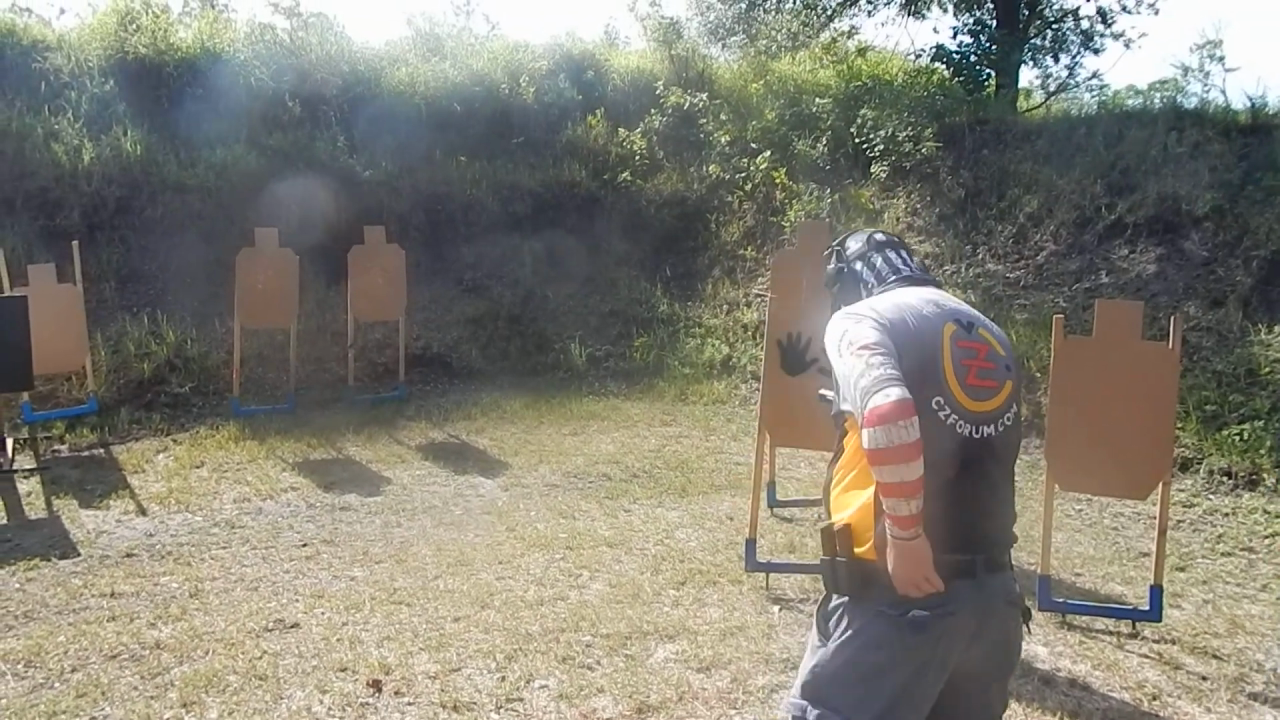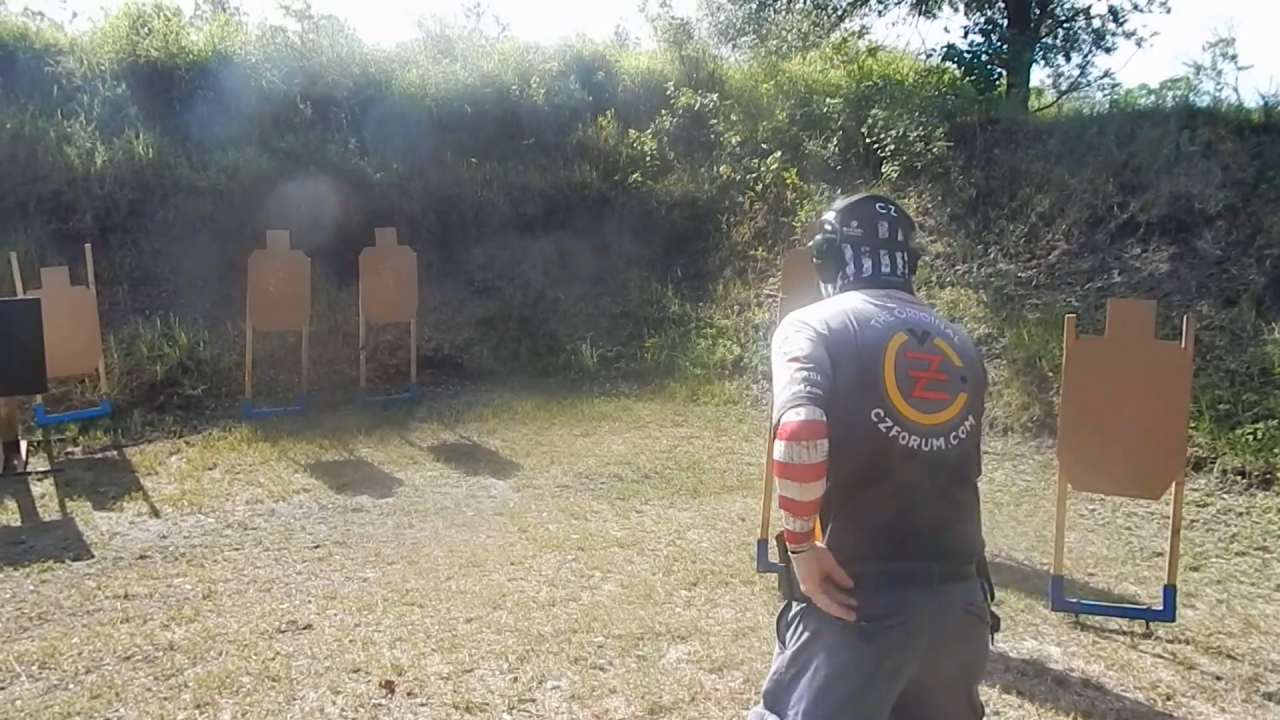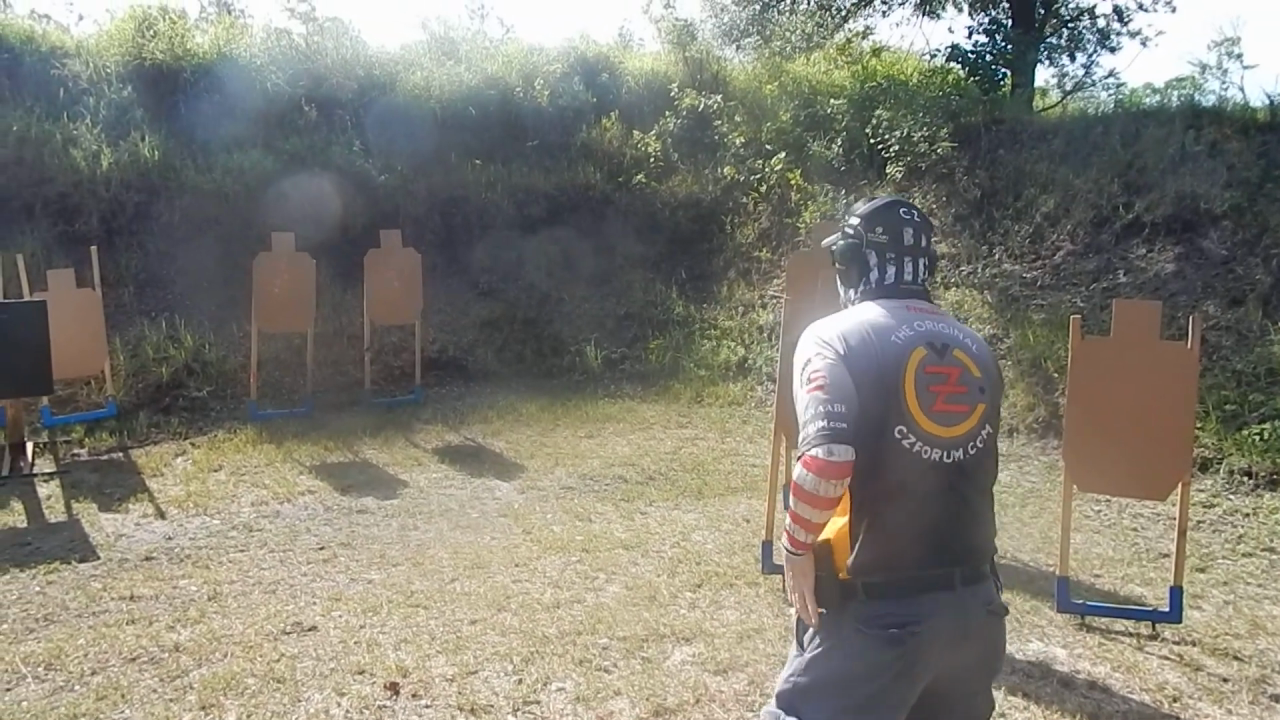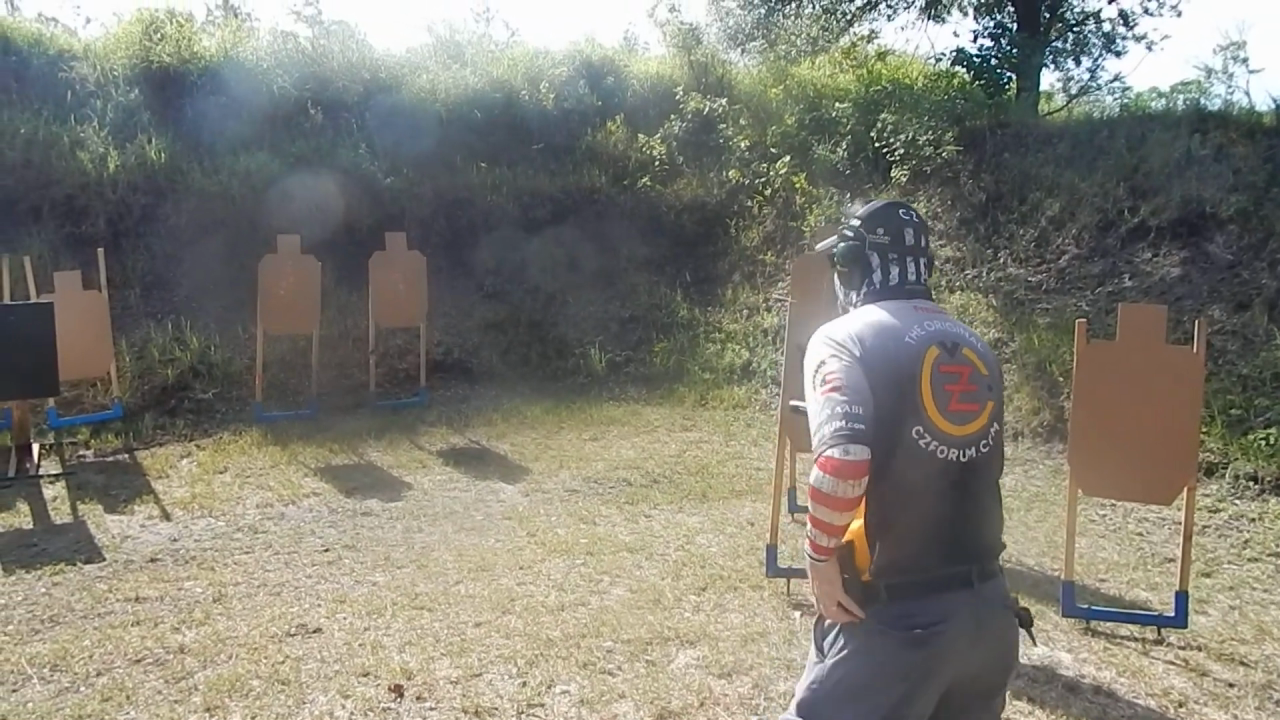
dt=0.5s
person 1, frame 1
left shoulder: (861, 319)
right shoulder: (990, 334)
left elbow: (890, 418)
right elbow: (969, 445)
left wrist: (905, 536)
left hip: (895, 590)
right hip: (991, 589)
person 1, frame 2
left shoulder: (813, 326)
right shoulder: (961, 343)
left elbow: (800, 435)
right elbow: (952, 458)
left wrist: (804, 547)
left hip: (855, 599)
right hip: (957, 595)
person 1, frame 3
left shoulder: (835, 338)
right shoulder: (976, 349)
left elbow: (825, 464)
right elbow: (972, 465)
left wrist: (798, 547)
left hip: (878, 611)
right hip: (972, 600)
person 1, frame 4
left shoulder: (845, 339)
right shoulder: (976, 347)
left elbow: (841, 465)
right elbow: (975, 459)
left wrist: (820, 555)
left hip: (893, 613)
right hip: (984, 600)
